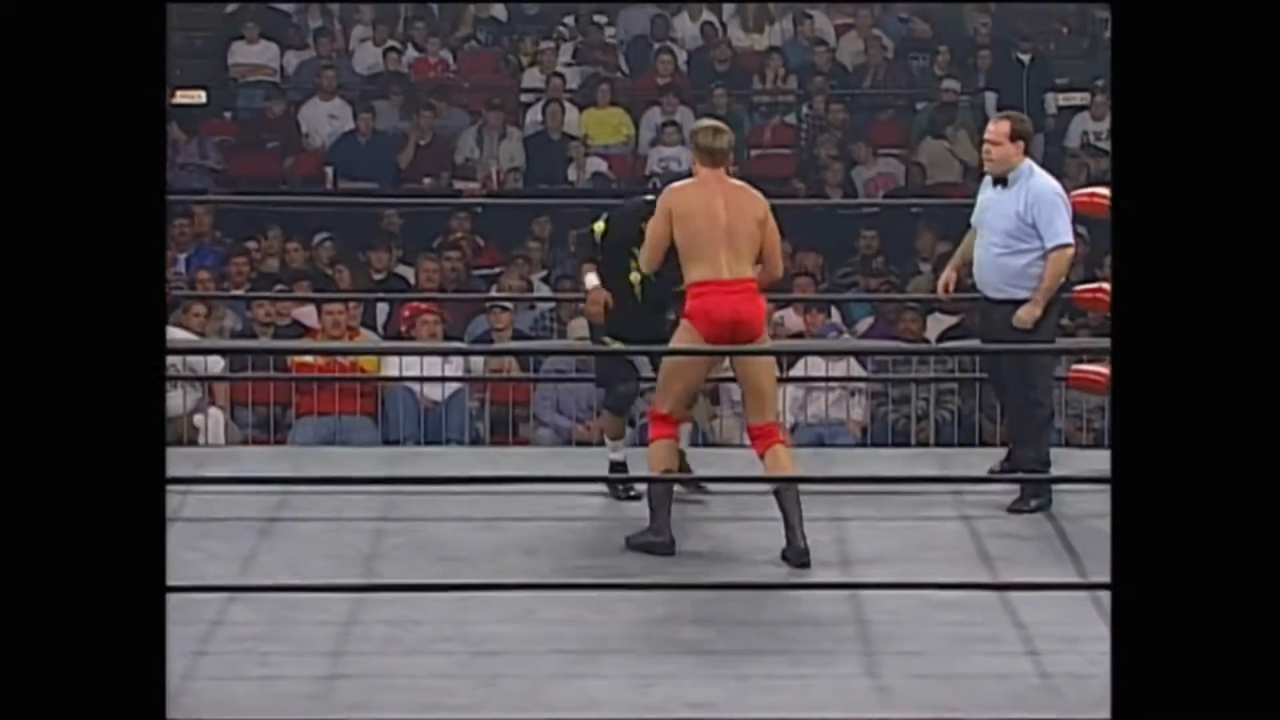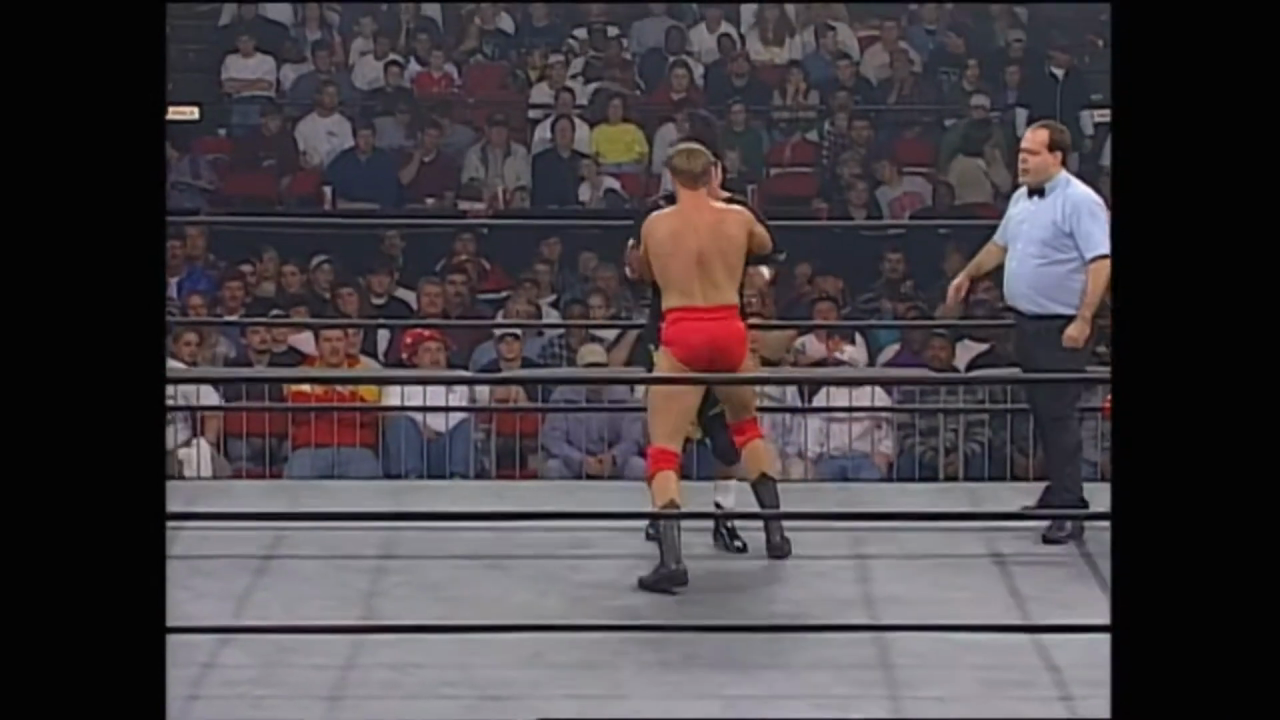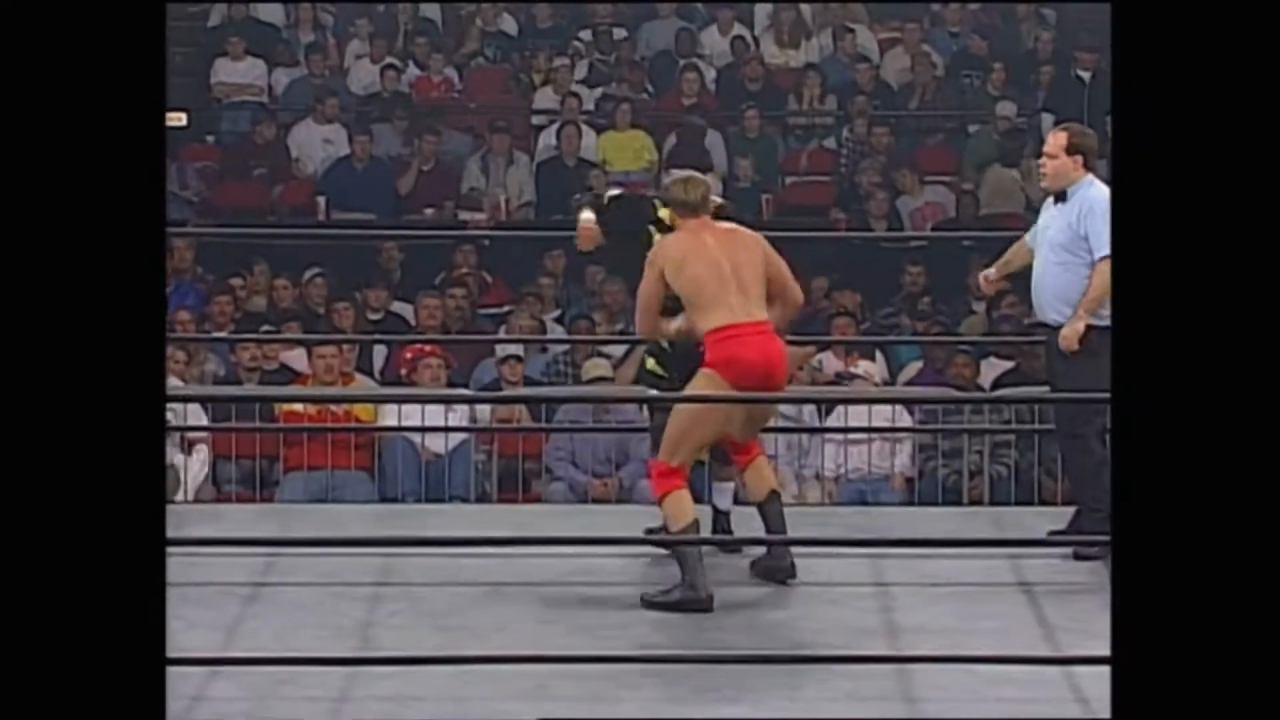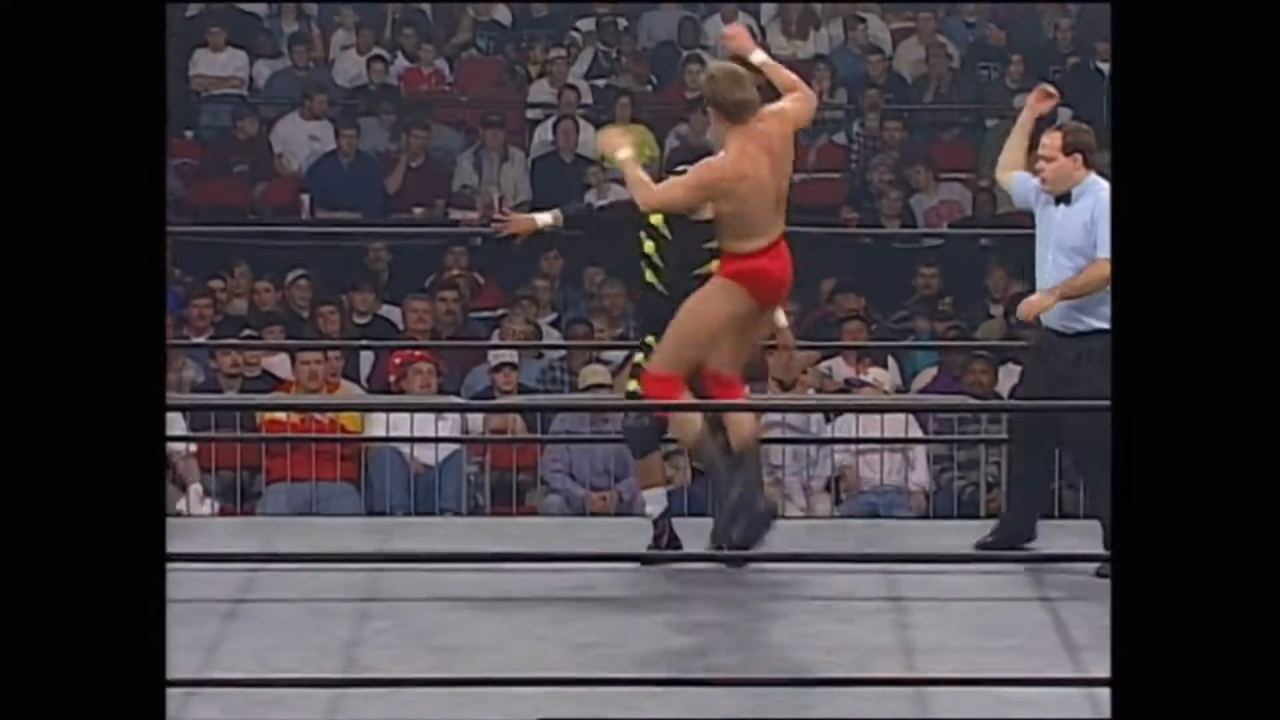
dt=0.4s
person 1, frame 1
left shoulder: (675, 195)
right shoulder: (755, 200)
left elbow: (647, 264)
right elbow: (774, 271)
left hip: (704, 311)
right hip: (750, 310)
left knee: (663, 418)
right knee: (767, 431)
left ankle: (660, 529)
right ankle: (795, 536)
person 1, frame 2
left shoulder: (656, 224)
right shoulder: (739, 218)
left elbow: (640, 271)
right elbow: (764, 246)
left hip: (681, 338)
right hip: (729, 332)
left knee: (663, 455)
right knee: (746, 426)
left ankle: (670, 560)
right ankle: (776, 532)
person 1, frame 3
left shoulder: (666, 249)
right shoulder: (750, 239)
left elbow: (645, 326)
right elbow: (794, 298)
left wrist: (676, 324)
left hip: (729, 360)
right hip: (773, 353)
left knee: (667, 471)
right knee: (744, 445)
left ankle: (694, 585)
right ankle: (780, 556)
person 1, frame 4
left shoulder: (721, 169)
right shoulder: (779, 125)
left elbow: (649, 201)
right elbow: (804, 93)
left wrist: (621, 154)
right wrist: (754, 53)
left hip: (743, 276)
right hip: (773, 265)
left knee: (661, 376)
right knee: (724, 379)
left ankle: (734, 486)
right ankle: (749, 490)
person 2, frame 1
left shoulder: (1042, 190)
right shoulder: (990, 184)
left elbow: (1062, 252)
left wrist: (1037, 305)
right wrist: (953, 266)
left hip: (1026, 310)
right hip: (992, 304)
left knee: (1029, 394)
right knee: (1004, 387)
left ankle: (1036, 484)
right ankle: (1020, 455)
person 2, frame 2
left shoulder: (1080, 201)
right shoulder: (1021, 198)
left elbow: (1101, 263)
right elbow: (1001, 245)
left wrist: (1084, 320)
right wrist: (968, 273)
left hip: (1062, 326)
right hip: (1027, 321)
left knee: (1058, 414)
right knee: (1042, 411)
left ankle: (1069, 509)
right ankle: (1060, 490)
person 2, frame 3
left shoulder: (1098, 202)
right shoulder: (1053, 204)
left elbow: (1106, 267)
right elbow: (1029, 244)
left wrist: (1079, 317)
right wrist: (999, 269)
left hip: (1088, 336)
right hip: (1062, 334)
left knee: (1081, 429)
right knee: (1071, 429)
left ankle: (1100, 524)
right ankle: (1090, 514)
person 2, frame 4
left shoulder: (1103, 202)
right shoulder: (1045, 196)
left elbow: (1106, 269)
right elbow: (1006, 173)
left wrist: (1050, 296)
left hip: (1095, 345)
right hip: (1051, 340)
left knee: (1095, 447)
right knee: (1029, 434)
person 3, frame 1
right shoulder: (633, 216)
right elbow: (589, 245)
right wrist: (594, 286)
left hip: (659, 315)
right hip: (612, 312)
right knee: (622, 391)
left ankle: (678, 459)
right ankle: (617, 469)
person 3, frame 2
right shoulder: (660, 212)
left elbow: (770, 256)
right elbow: (637, 268)
right wrist: (637, 266)
left knee: (726, 428)
left ankle: (723, 520)
person 3, frame 3
right shoulder: (644, 208)
right elbow: (593, 204)
right wrist: (588, 223)
right hip: (666, 341)
right knee: (666, 429)
left ankle: (722, 519)
person 3, frame 4
right shoulder: (646, 214)
right elbow: (585, 216)
right wrist: (539, 220)
right hip: (659, 344)
right knee: (641, 430)
right ankle: (661, 529)
